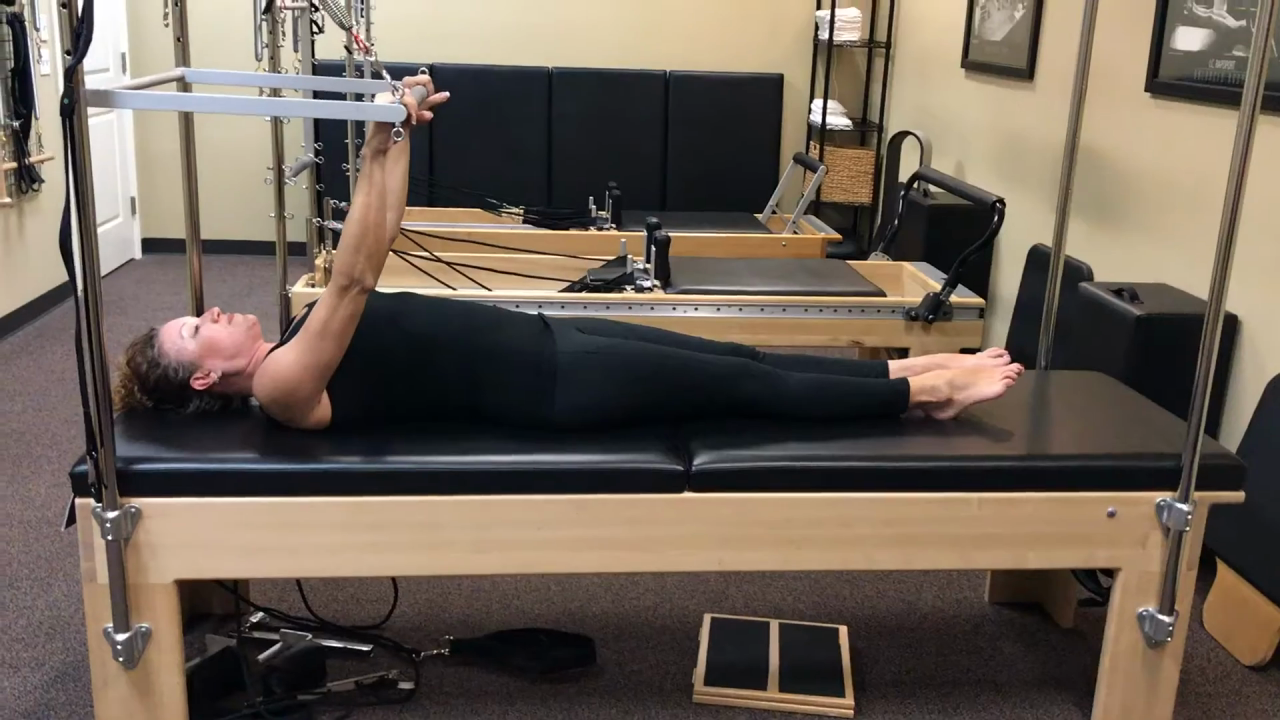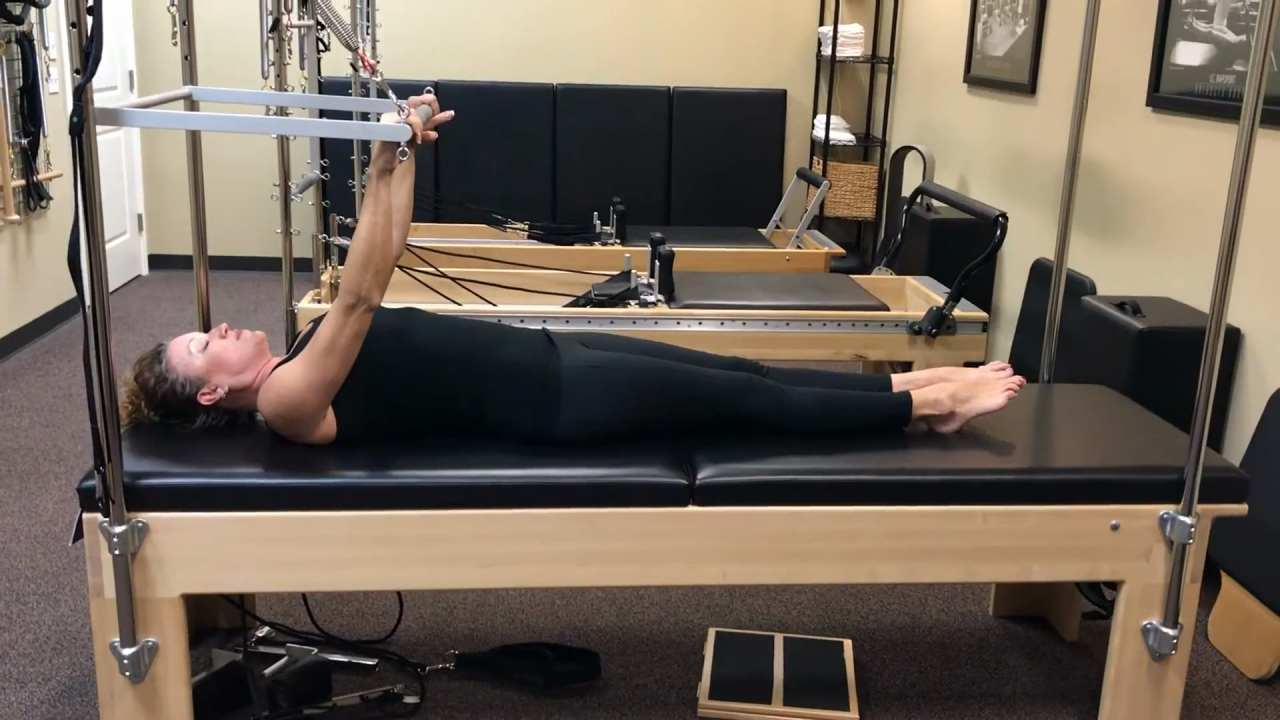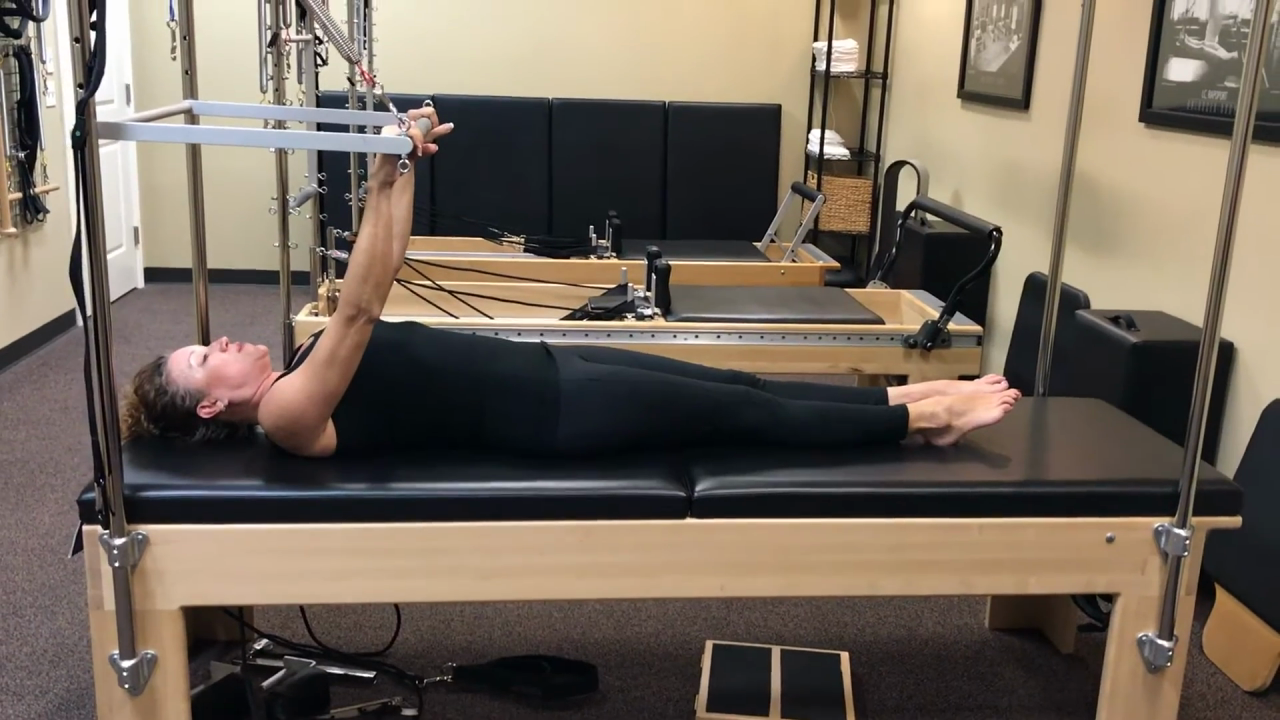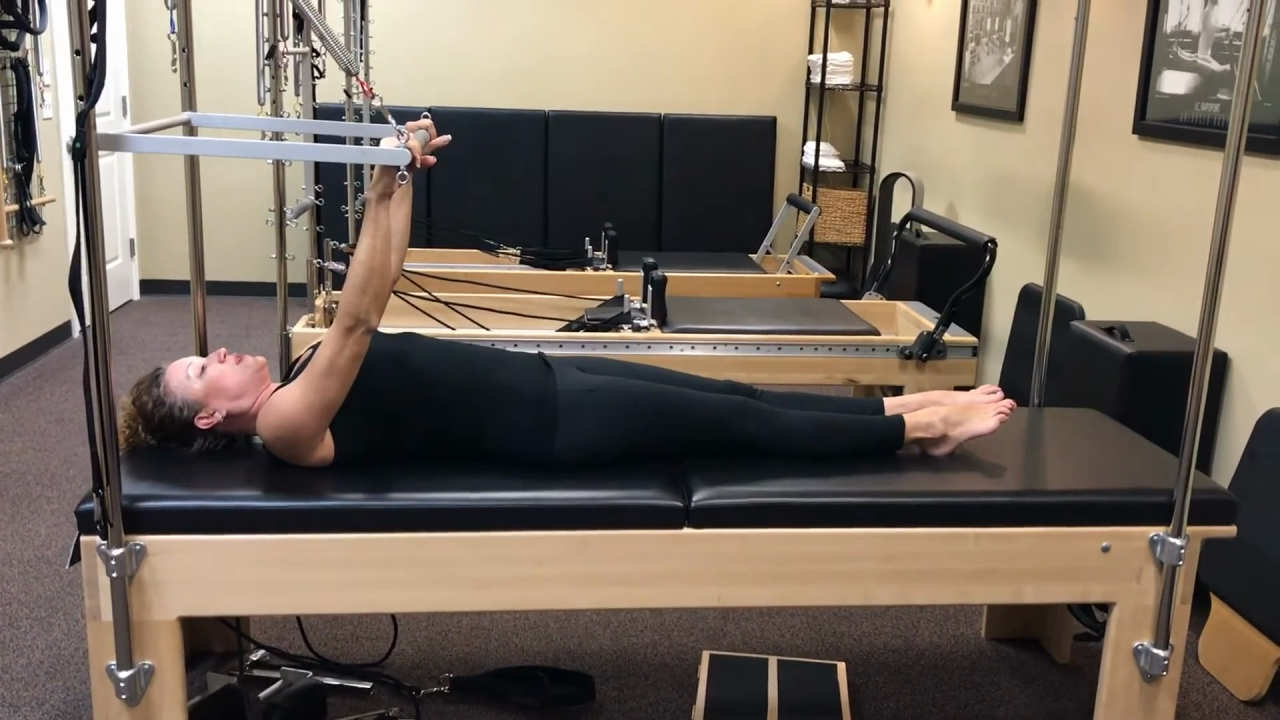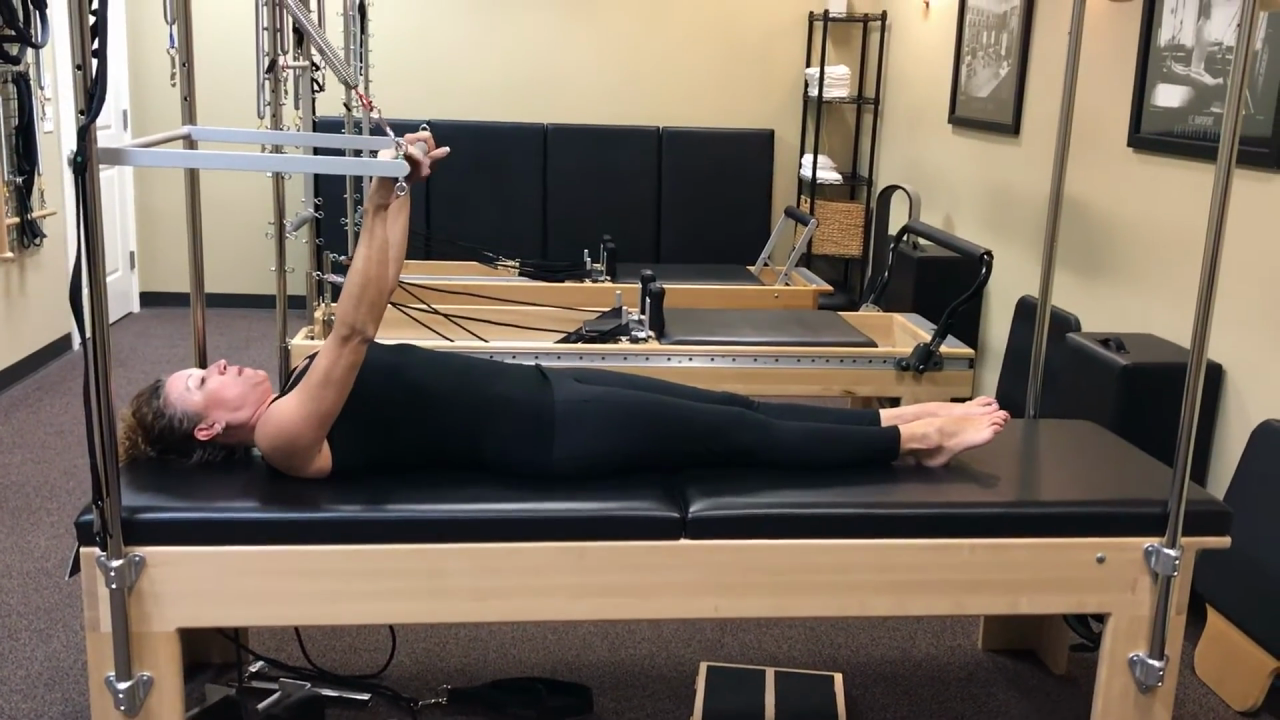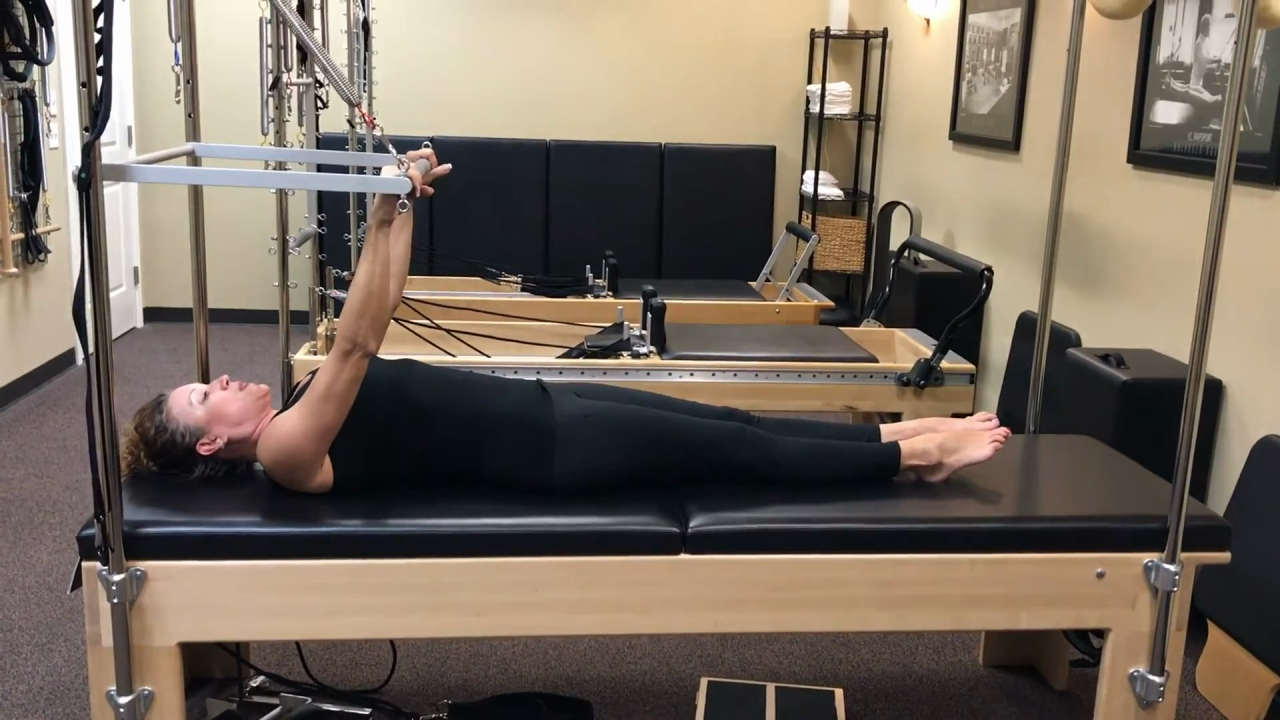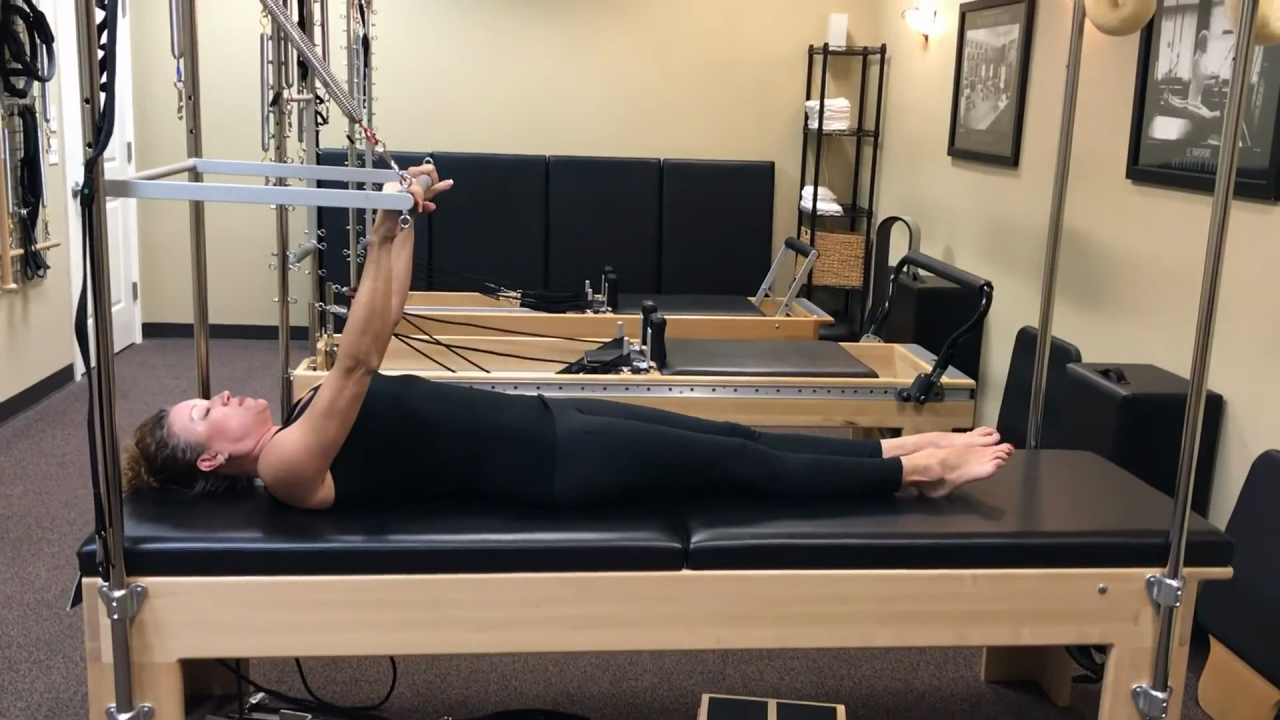
dt=0.5s
person 1, frame 1
left shoulder: (293, 346)
right shoulder: (283, 388)
left elbow: (374, 247)
right elbow: (355, 277)
left wrist: (395, 136)
right wrist: (376, 149)
left hip: (537, 339)
right hip: (541, 386)
left knee: (733, 358)
right knee: (742, 386)
left ankle: (907, 372)
right ankle: (922, 393)
person 1, frame 2
left shoulder: (299, 362)
right shoulder: (289, 403)
left elbow: (378, 265)
right elbow: (360, 293)
left wrist: (401, 154)
right wrist: (381, 167)
left hip: (543, 355)
right hip: (544, 401)
left knee: (737, 371)
right knee: (745, 401)
left ankle: (911, 383)
right ankle: (922, 407)
person 1, frame 3
left shoulder: (298, 375)
right shoulder: (287, 415)
left elbow: (381, 275)
right elbow: (360, 306)
left wrist: (400, 169)
right wrist: (382, 180)
left hip: (542, 369)
right hip: (545, 415)
left knee: (733, 385)
right knee: (744, 415)
left ankle: (903, 398)
right ankle: (923, 422)
person 1, frame 4
left shoulder: (299, 384)
right shoulder: (288, 426)
left elbow: (376, 292)
right elbow: (358, 318)
left wrist: (399, 177)
right wrist: (381, 191)
left hip: (539, 381)
right hip: (541, 425)
left knee: (730, 397)
right knee: (740, 425)
left ankle: (901, 408)
right ankle: (919, 431)
person 1, frame 5
left shoulder: (294, 402)
right shoulder: (284, 438)
left elbow: (369, 308)
right elbow: (355, 328)
left wrist: (398, 191)
right wrist: (378, 203)
left hip: (535, 389)
right hip: (537, 436)
left knee: (727, 408)
right knee: (737, 437)
left ankle: (899, 420)
right ankle: (915, 441)
person 1, frame 6
left shoulder: (299, 411)
right shoulder: (287, 452)
left elbow: (383, 310)
right elbow: (356, 343)
left wrist: (400, 207)
right wrist: (382, 218)
left hip: (537, 407)
right hip: (538, 451)
left knee: (727, 422)
right knee: (735, 450)
left ankle: (896, 434)
right ankle: (915, 458)
person 1, frame 7
left shoulder: (299, 427)
right shoulder: (289, 469)
left elbow: (376, 334)
right elbow: (357, 359)
left wrist: (401, 223)
right wrist: (382, 237)
left hip: (537, 421)
right hip: (540, 467)
left knee: (727, 438)
right knee: (732, 465)
left ankle: (898, 449)
right ankle: (913, 474)
